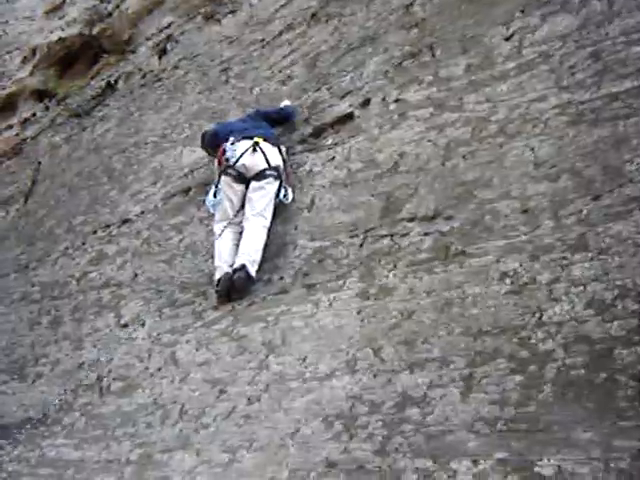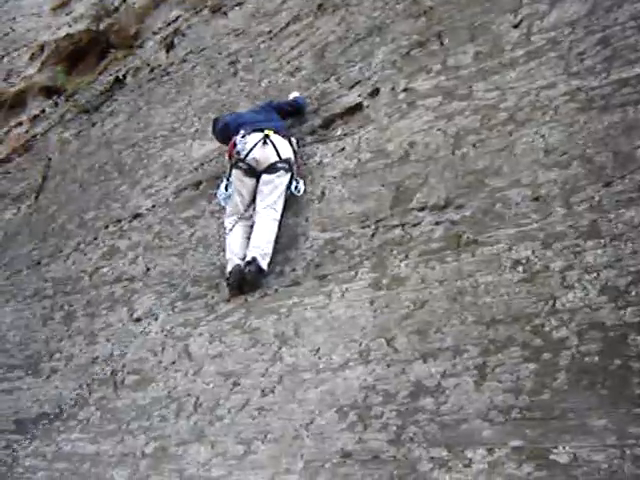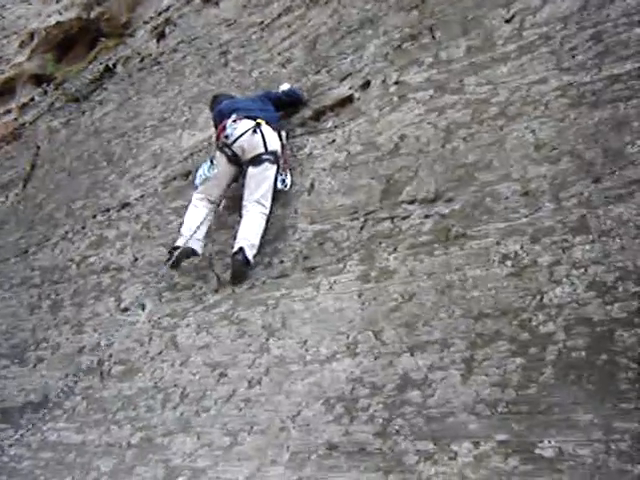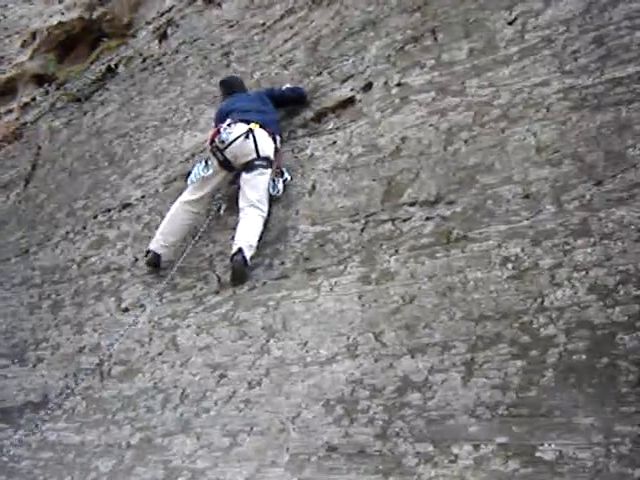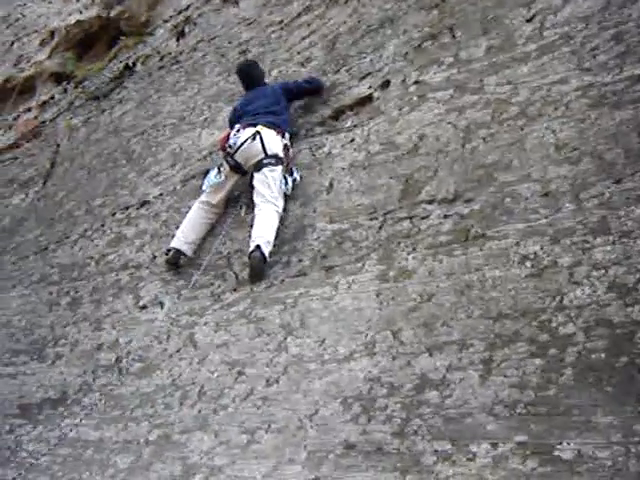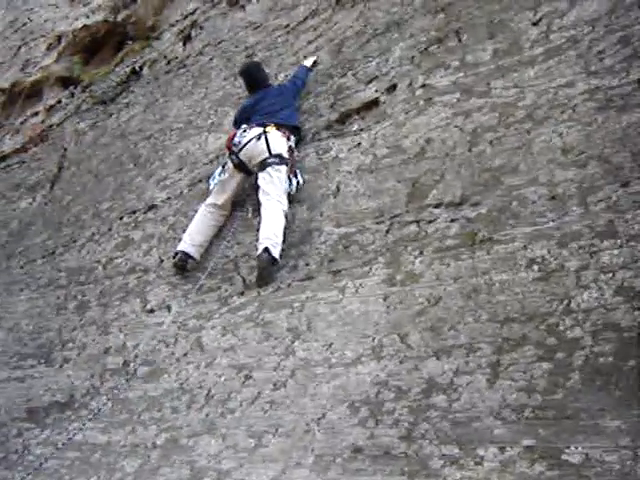
dt=0.5s
person 1, frame 1
left shoulder: (212, 136)
right shoulder: (254, 117)
right elbow: (288, 114)
right wrist: (286, 106)
left hip: (235, 155)
right hip: (269, 157)
left knee: (226, 221)
right knee: (256, 219)
left ankle: (223, 273)
right ankle: (244, 270)
person 1, frame 2
left shoulder: (223, 126)
right shoulder: (265, 109)
right elbow: (299, 106)
right wrist: (295, 97)
left hip: (246, 148)
right hip: (279, 149)
left knee: (237, 215)
right knee: (267, 212)
left ankle: (234, 266)
right ankle: (255, 263)
person 1, frame 3
left shoulder: (221, 109)
right shoulder: (262, 98)
right elbow: (297, 98)
right wrist: (286, 90)
left hip: (235, 134)
right hip: (267, 139)
left knee: (206, 196)
right knee: (256, 205)
left ankle: (187, 244)
right ankle: (243, 253)
person 1, frame 4
left shoulder: (223, 108)
right shoulder: (263, 95)
right elbow: (301, 95)
right wrist: (286, 92)
left hip: (230, 138)
right hip: (261, 143)
left knee: (194, 198)
right knee: (253, 207)
left ankle: (157, 251)
right ankle: (241, 254)
person 1, frame 5
left shoulder: (240, 105)
right shoulder: (279, 89)
left elbow: (233, 127)
right elbow: (317, 86)
right wrist: (302, 84)
left hip: (240, 140)
right hip: (270, 142)
left knee: (210, 200)
right knee: (268, 203)
left ankle: (178, 248)
right ankle: (259, 250)
person 1, frame 6
left shoulder: (246, 106)
right shoulder: (285, 90)
left elbow: (238, 129)
right elbow: (300, 76)
right wrist: (306, 65)
left hip: (246, 141)
right hip: (275, 143)
left knee: (216, 202)
right knee: (273, 202)
left ankle: (186, 252)
right ankle: (268, 253)
